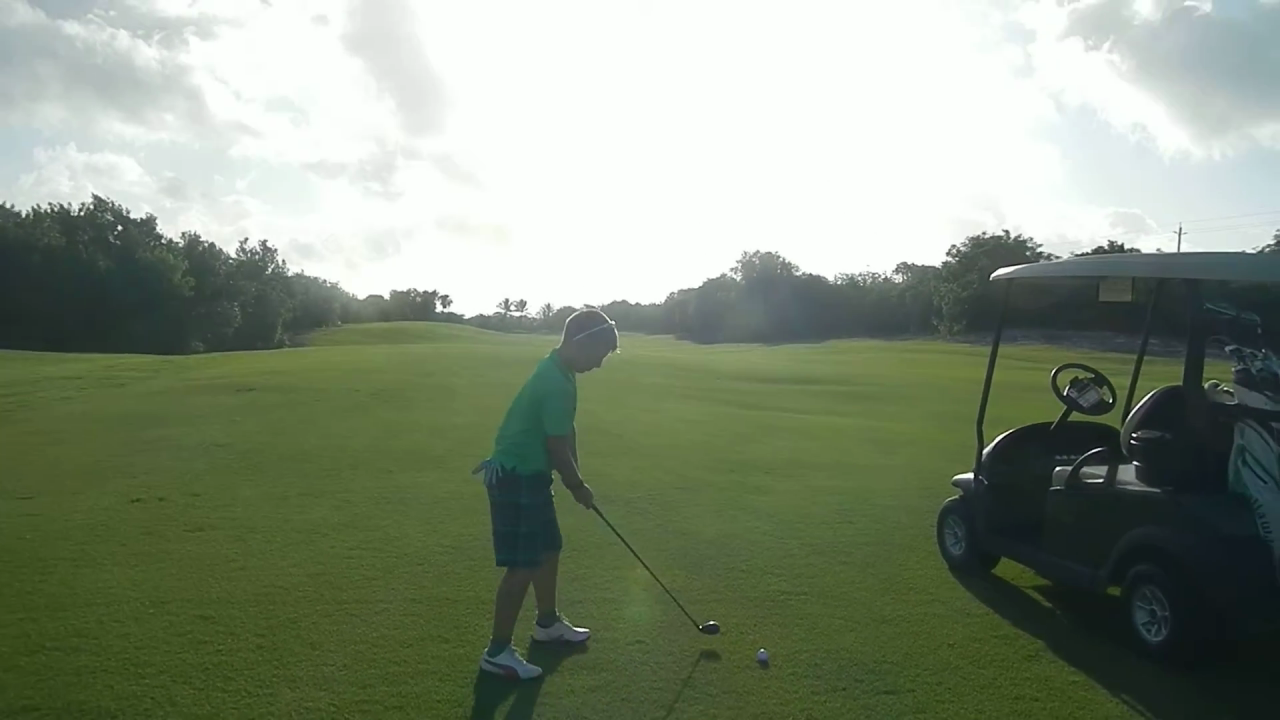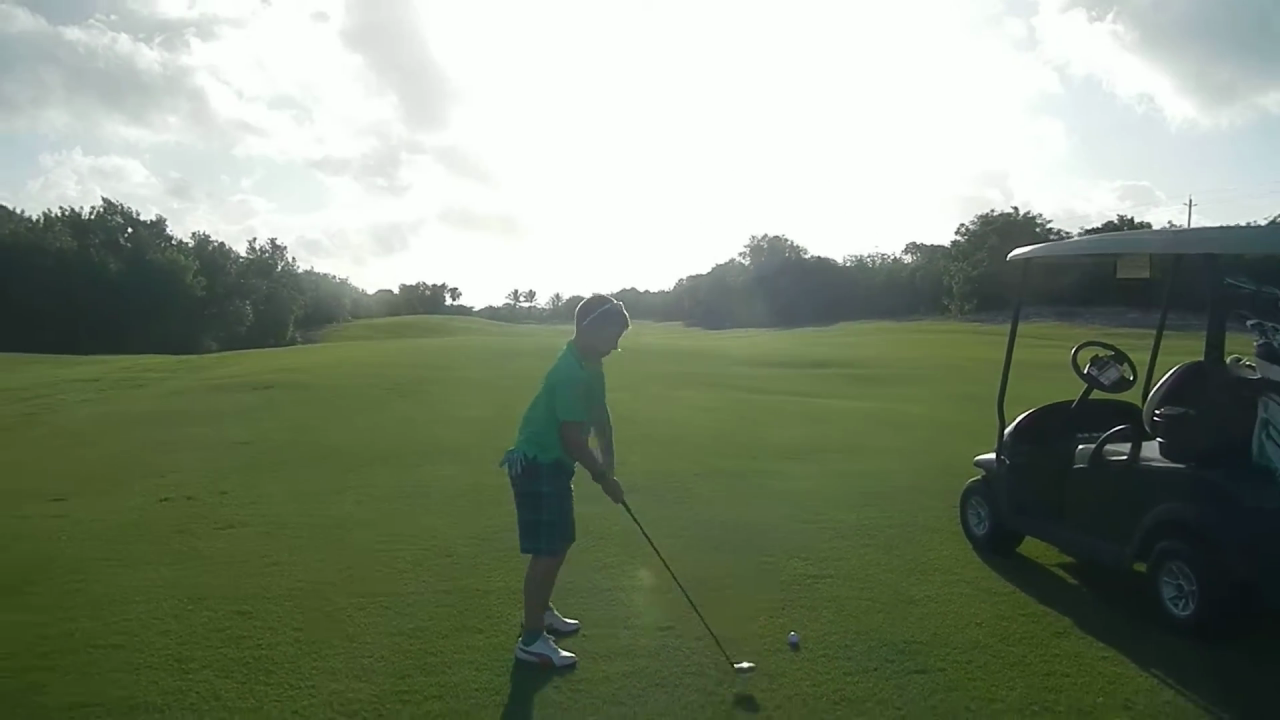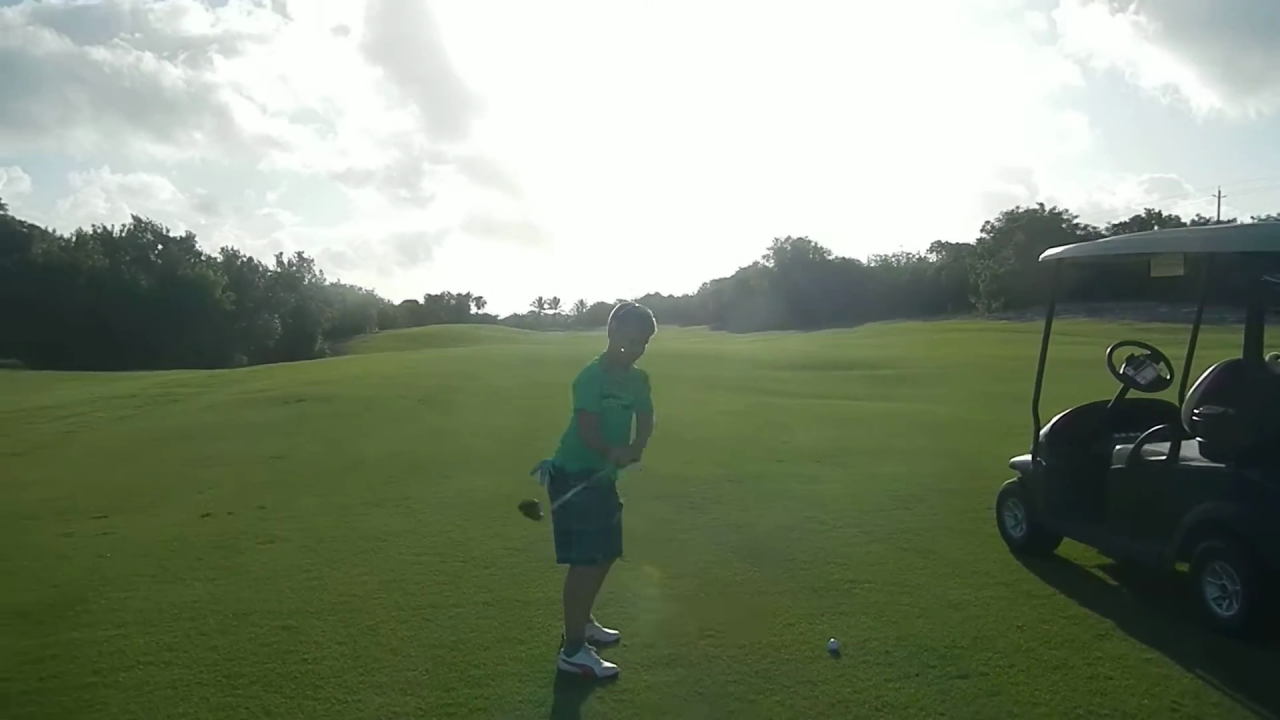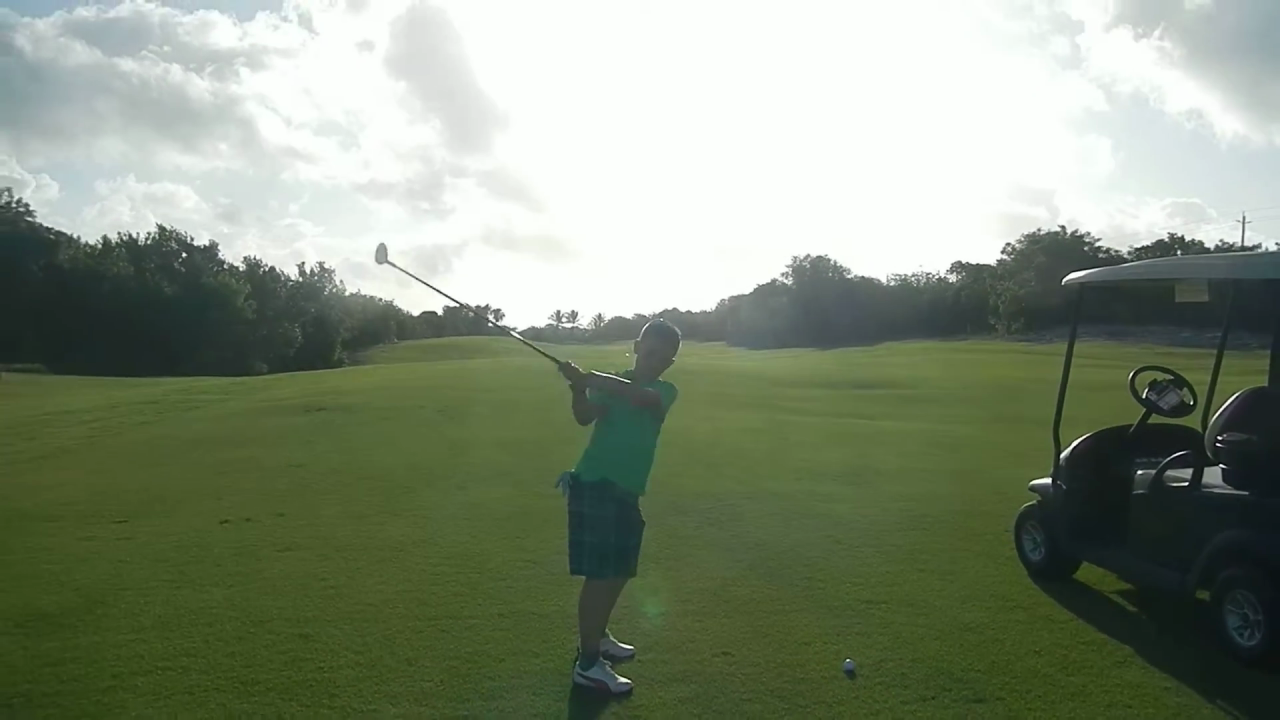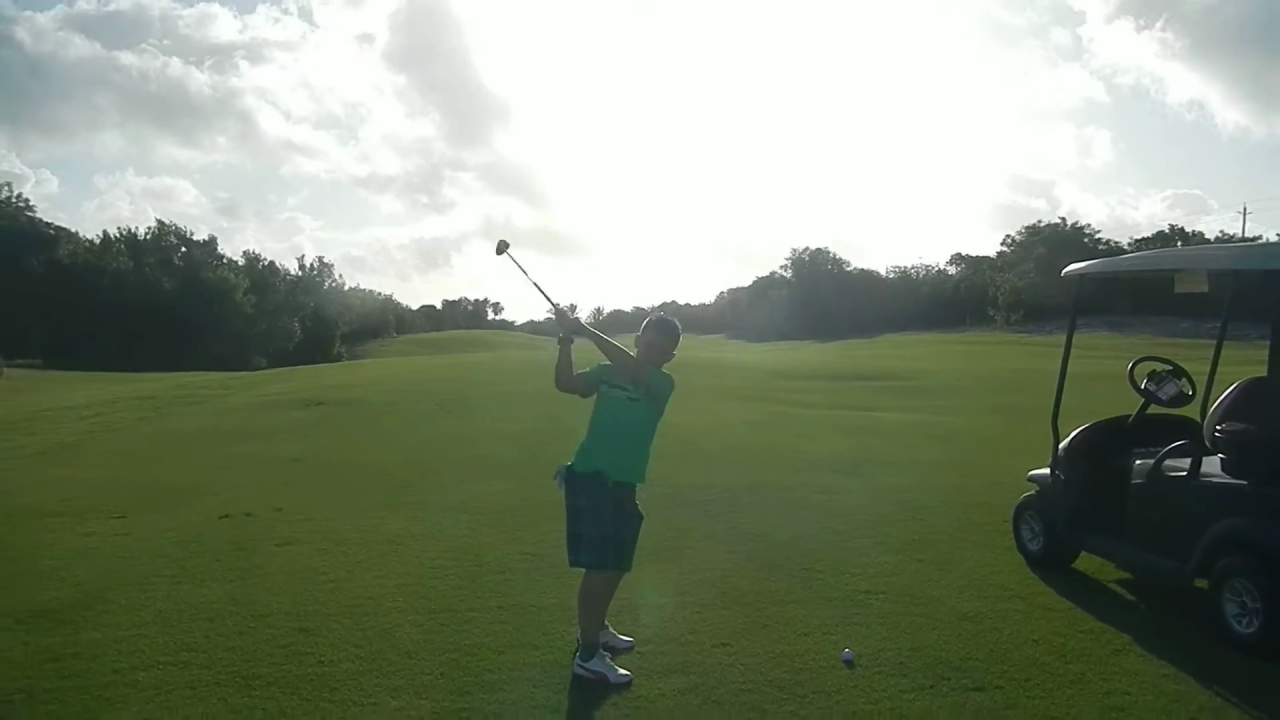
dt=0.2s
person 1, frame 1
left shoulder: (561, 374)
right shoulder: (555, 385)
left elbow: (568, 431)
right elbow: (557, 447)
left wrist: (574, 477)
right wrist: (577, 486)
left hip: (531, 473)
right hip: (516, 477)
left knee: (547, 550)
right knee: (523, 564)
left ankle: (549, 620)
right ankle: (498, 651)
person 1, frame 2
left shoulder: (591, 367)
right shoulder: (568, 374)
left elbow: (600, 415)
right elbow: (572, 436)
left wrist: (609, 460)
right wrist: (603, 476)
left hip: (556, 465)
right hip: (538, 466)
left knee: (559, 545)
right knee: (547, 551)
left ankle: (541, 612)
right ankle: (531, 639)
person 1, frame 3
left shoulder: (639, 379)
right shoulder: (591, 375)
left elbow: (645, 419)
right elbow: (585, 430)
left wrist: (634, 449)
right wrist: (611, 452)
left hip: (603, 478)
right hip: (574, 475)
left knee: (603, 556)
right knee: (583, 561)
left ankle: (583, 622)
right ankle: (573, 649)
person 1, frame 4
left shoulder: (665, 393)
right shoulder: (610, 381)
left elbow: (642, 397)
right elbow: (584, 415)
left wrist: (597, 380)
right wrist: (579, 386)
left hip: (627, 492)
right hip: (593, 486)
left knee: (618, 572)
right knee: (598, 573)
left ankle: (598, 636)
right ankle: (588, 663)
person 1, frame 5
left shoulder: (663, 385)
right shoulder: (607, 373)
left elbow: (631, 367)
right elbow: (566, 383)
left wrist: (587, 332)
right wrist: (566, 341)
left hip: (623, 483)
right hip: (590, 478)
left knee: (616, 564)
right knee: (598, 566)
left ankle: (597, 628)
right ankle: (588, 655)
